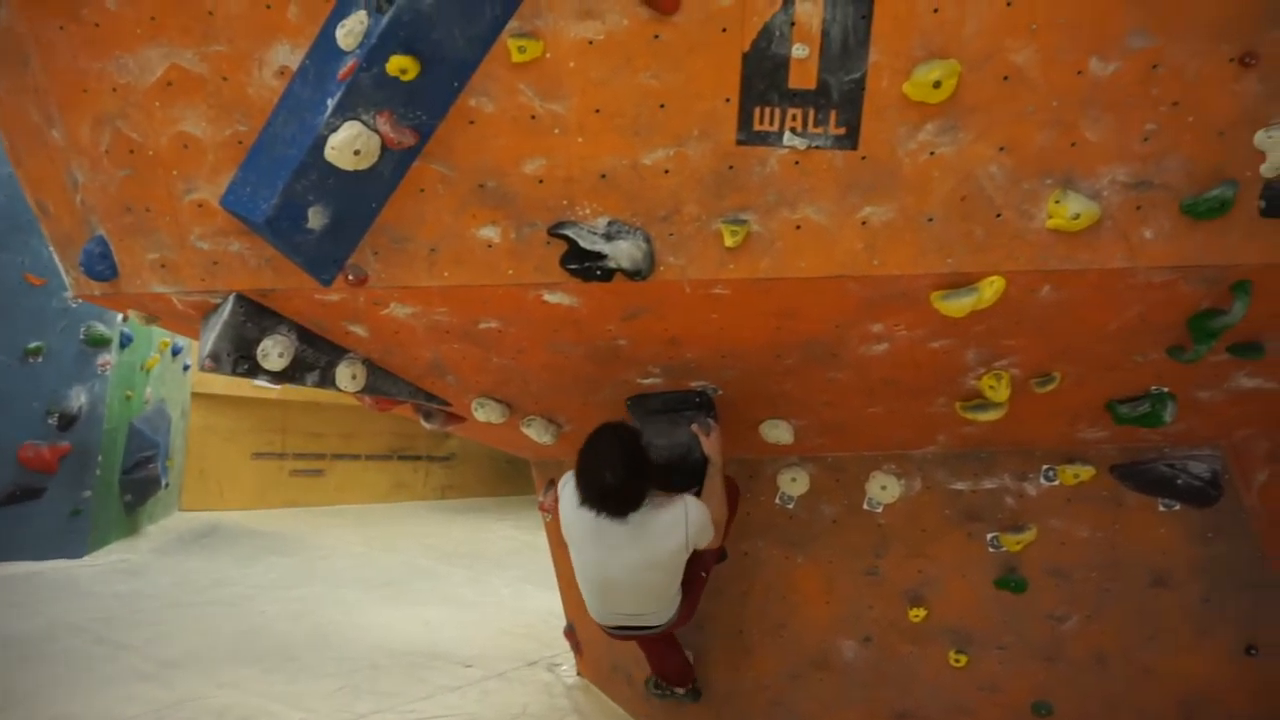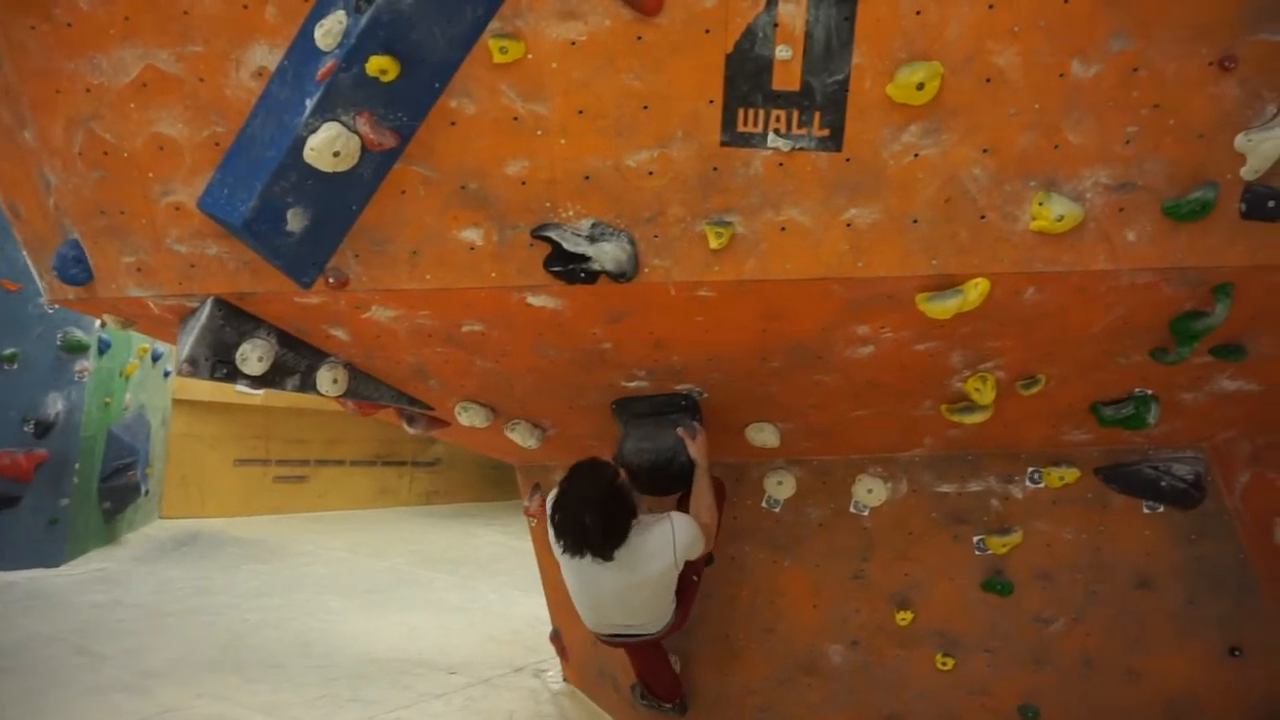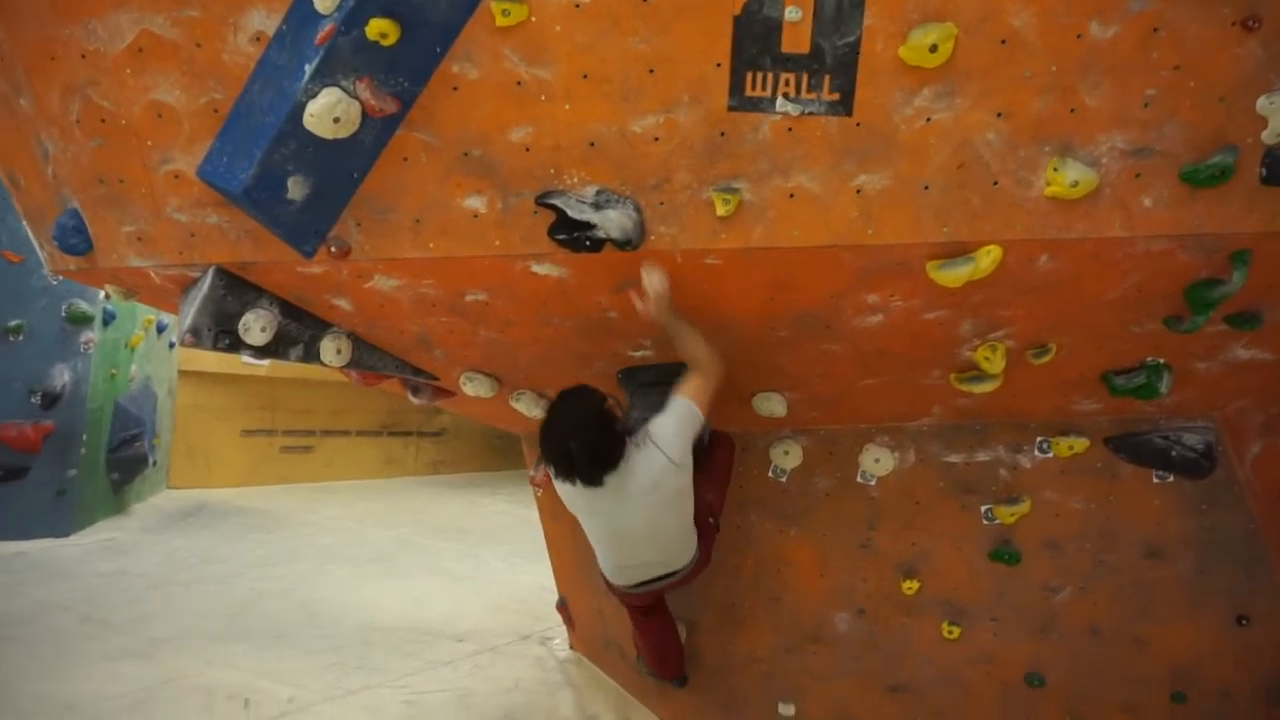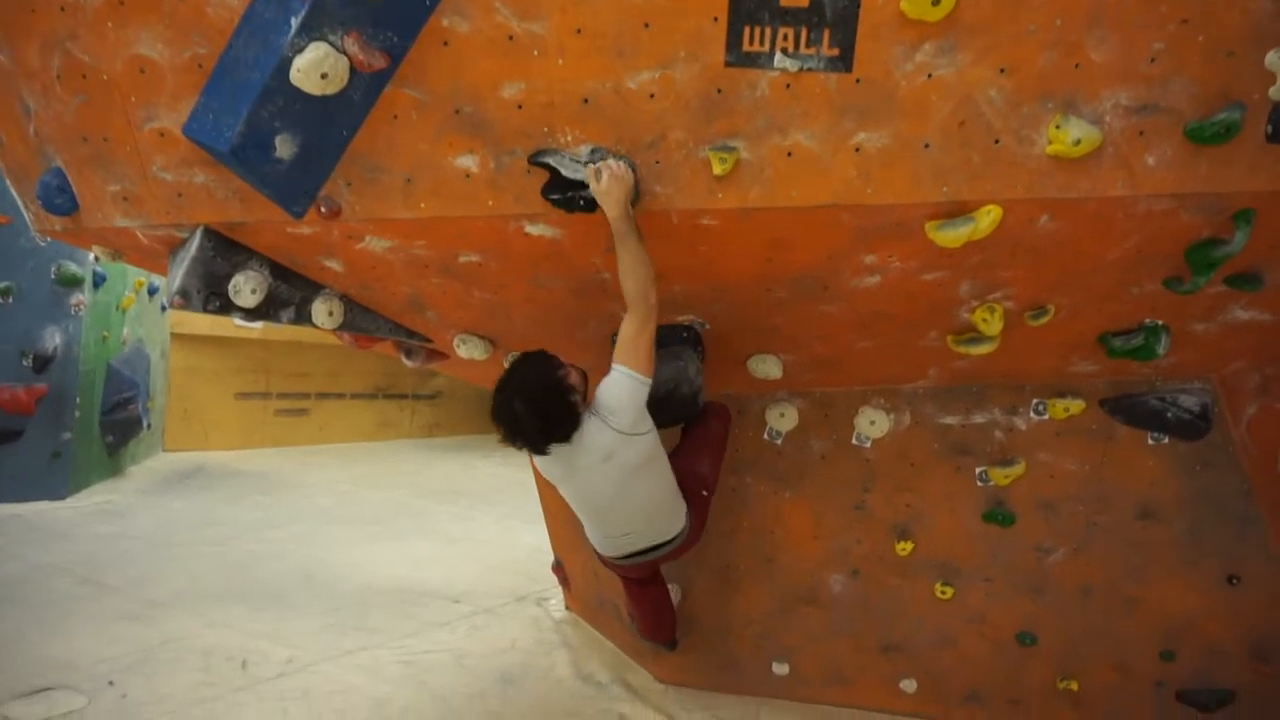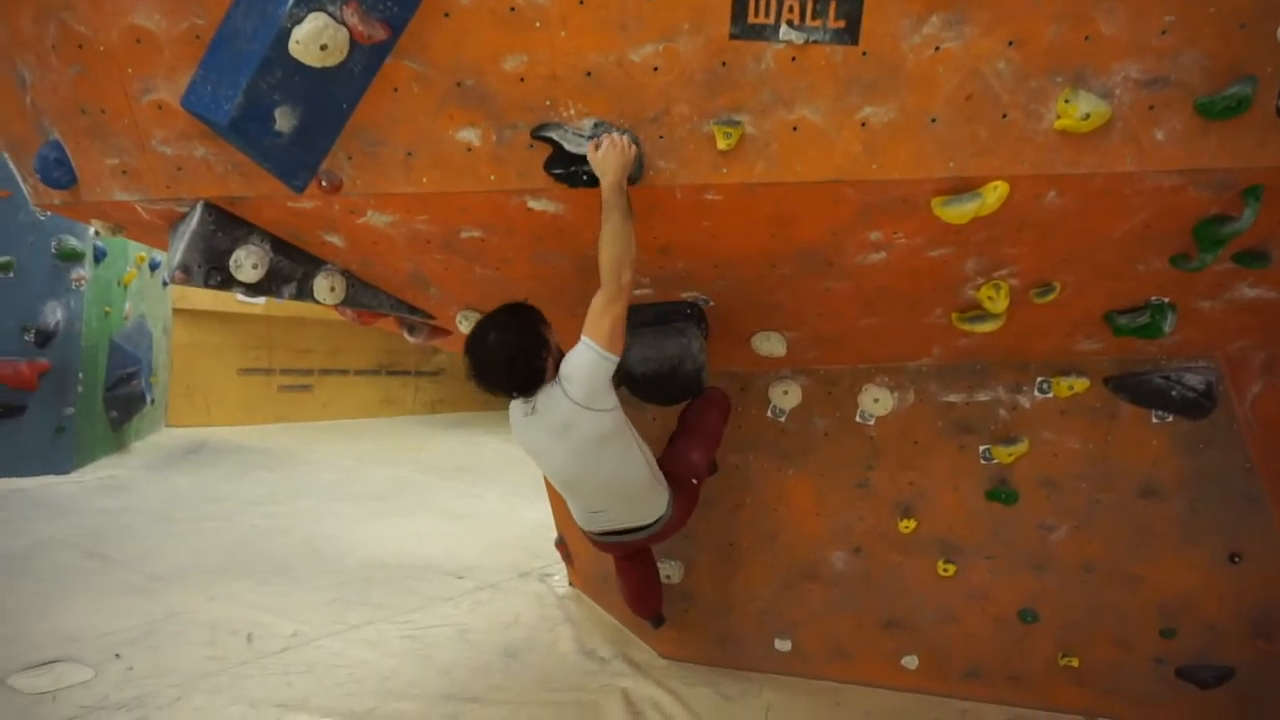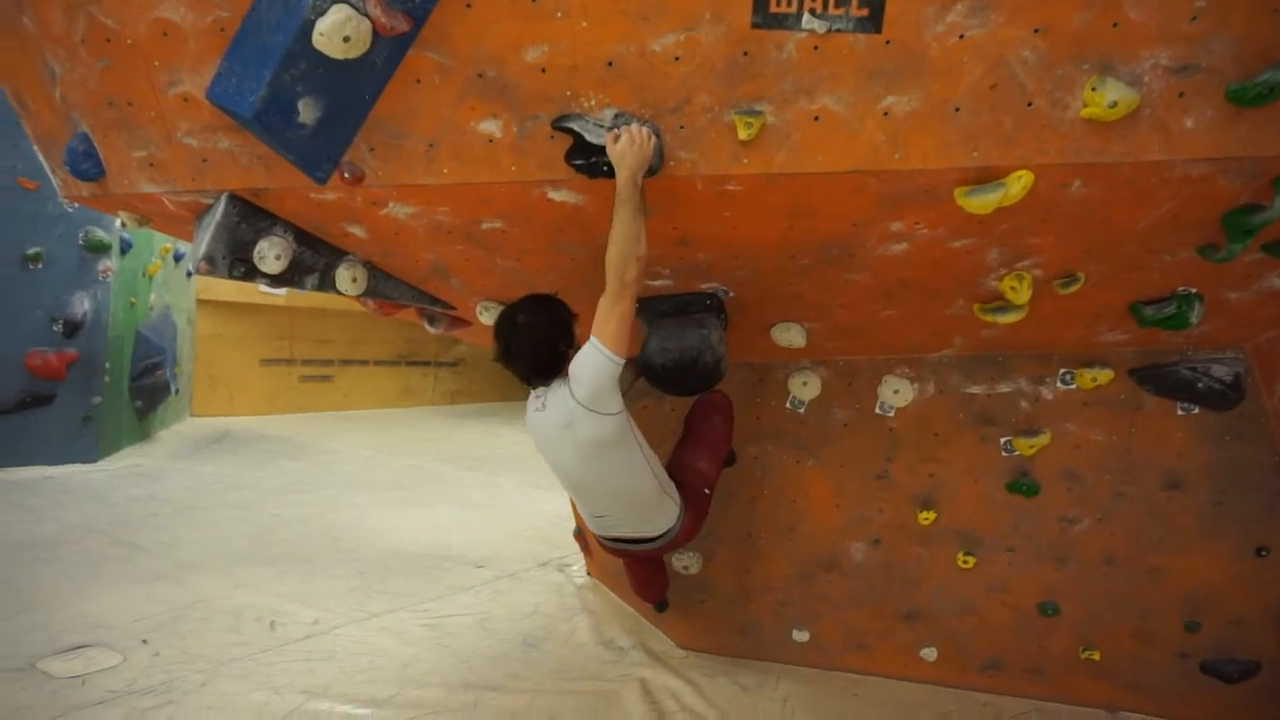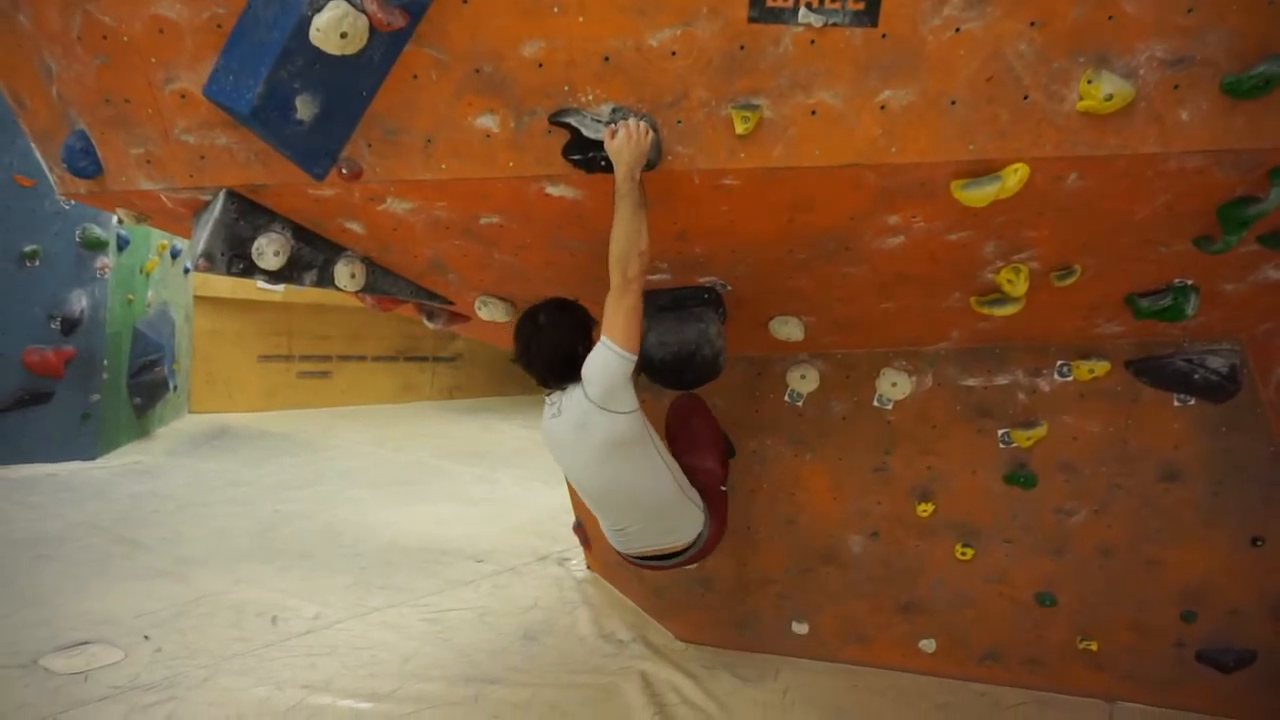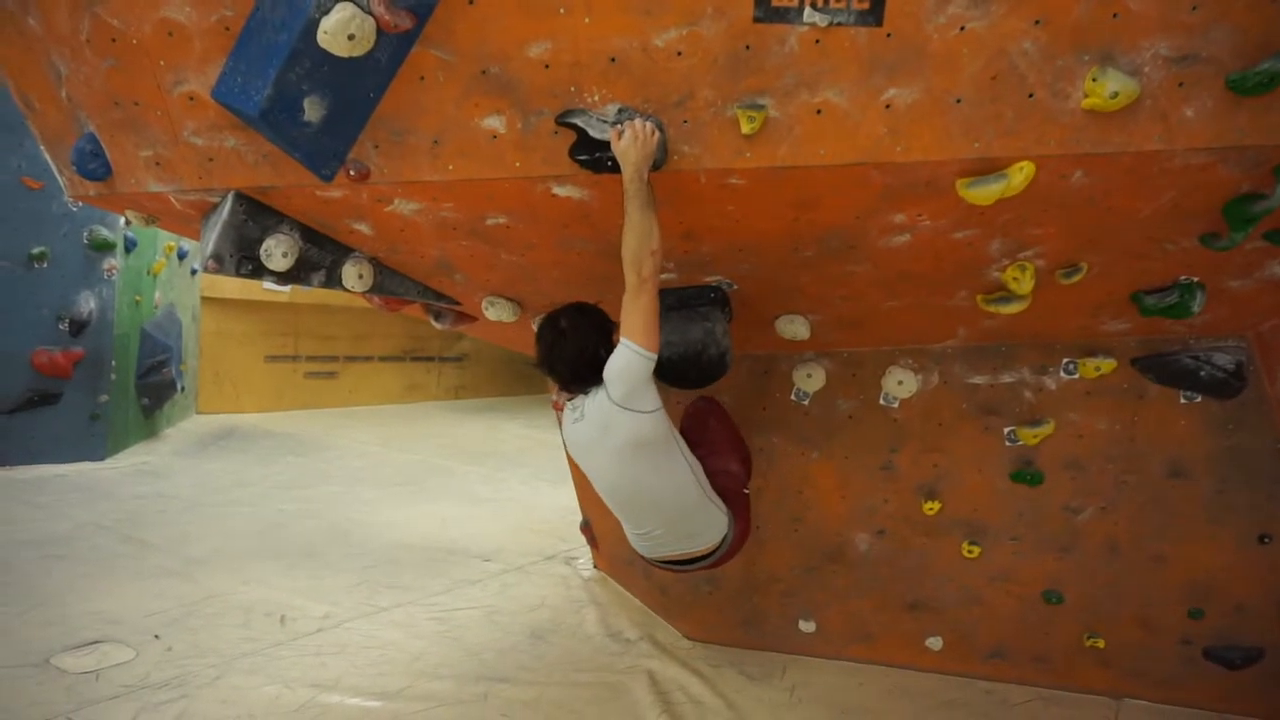
dt=0.3s
person 1, frame 1
left shoulder: (567, 494)
right shoulder: (683, 515)
right elbow: (714, 535)
right wrist: (714, 459)
left hip: (607, 622)
right hip: (666, 618)
right knee: (727, 489)
left ankle: (677, 682)
person 1, frame 2
left shoulder: (558, 522)
right shoulder: (672, 531)
right elbow: (705, 534)
right wrist: (701, 462)
left hip: (606, 631)
right hip: (664, 620)
right knee: (713, 486)
left ankle: (664, 695)
person 1, frame 3
left shoulder: (564, 479)
right shoulder: (663, 447)
right elbow: (708, 369)
right wrist: (663, 313)
left hip: (628, 586)
right hip: (686, 563)
left knee: (645, 612)
right knee: (721, 444)
left ankle: (666, 668)
person 1, frame 4
left shoulder: (540, 450)
right shoulder: (614, 417)
right elbow: (643, 305)
right wrist: (618, 209)
left hip: (617, 554)
right hip: (678, 531)
left knee: (640, 577)
right knee: (715, 413)
left ankle: (659, 633)
person 1, frame 5
left shoulder: (519, 415)
right shoulder: (578, 388)
right elbow: (617, 283)
right wrist: (613, 180)
left hip: (602, 532)
right hip: (662, 514)
left knee: (630, 551)
right knee: (713, 400)
left ankle: (649, 611)
right ankle: (694, 464)
person 1, frame 6
left shoulder: (537, 410)
right shoulder: (584, 389)
right elbow: (623, 281)
right wrist: (629, 175)
left hip: (616, 539)
right hip: (669, 527)
right knee: (713, 404)
left ankle: (653, 592)
right ankle: (710, 459)
person 1, frame 7
left shoulder: (552, 417)
right shoulder: (598, 388)
right elbow: (628, 277)
right wrist: (627, 170)
left hip: (636, 551)
right hip: (697, 534)
right knee: (687, 407)
right ankle: (714, 458)
person 1, frame 8
left shoulder: (571, 422)
right shoulder: (621, 387)
right elbow: (642, 274)
right wrist: (634, 171)
left hip: (658, 555)
right hip: (719, 539)
right knee: (703, 410)
right ankle: (736, 468)
